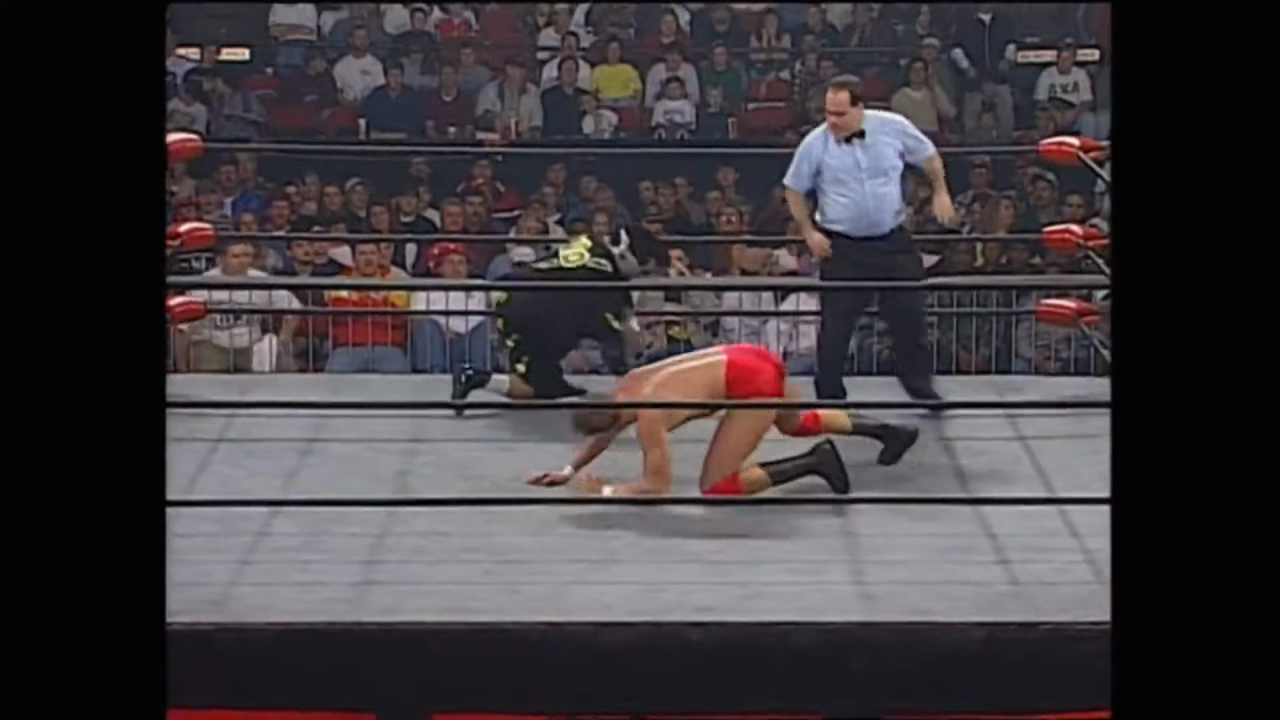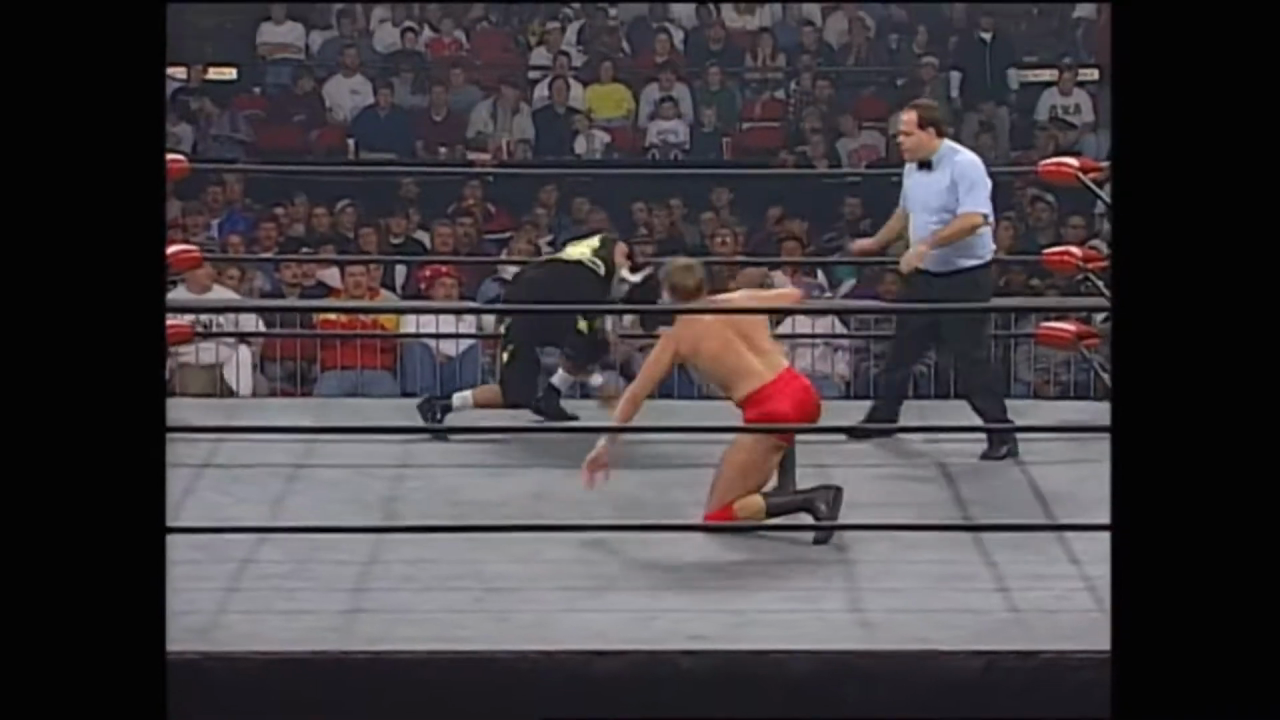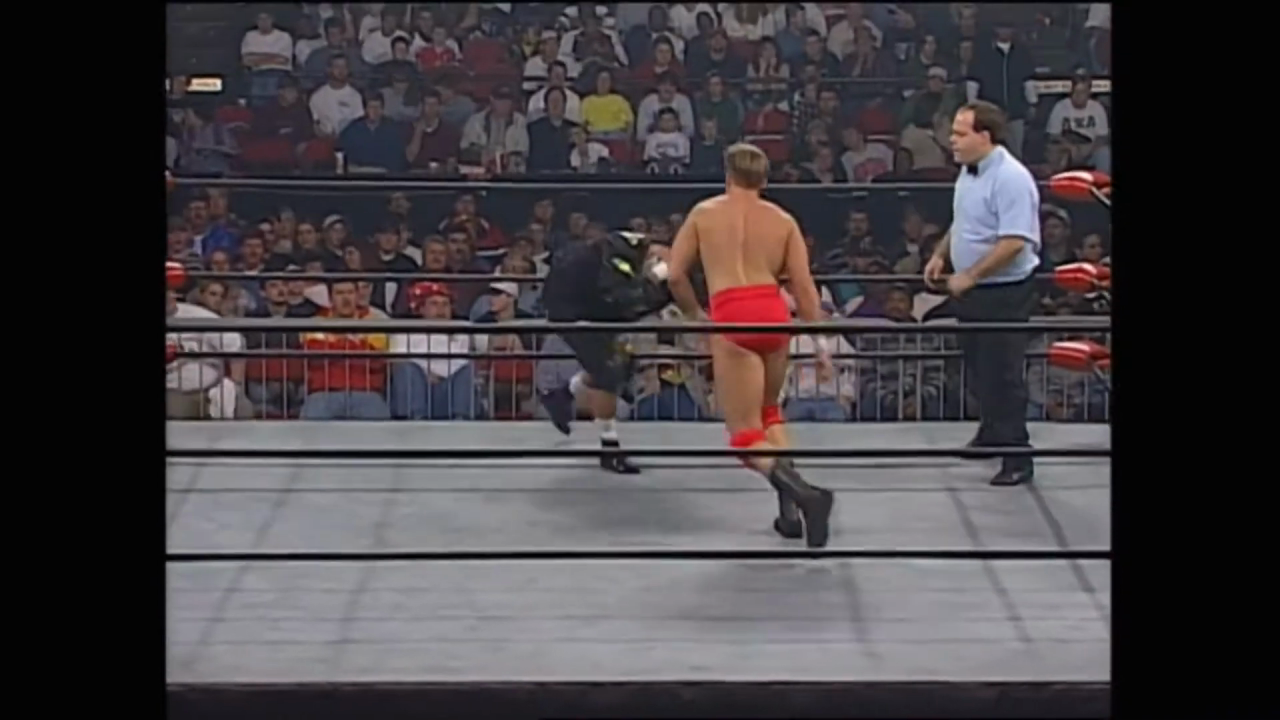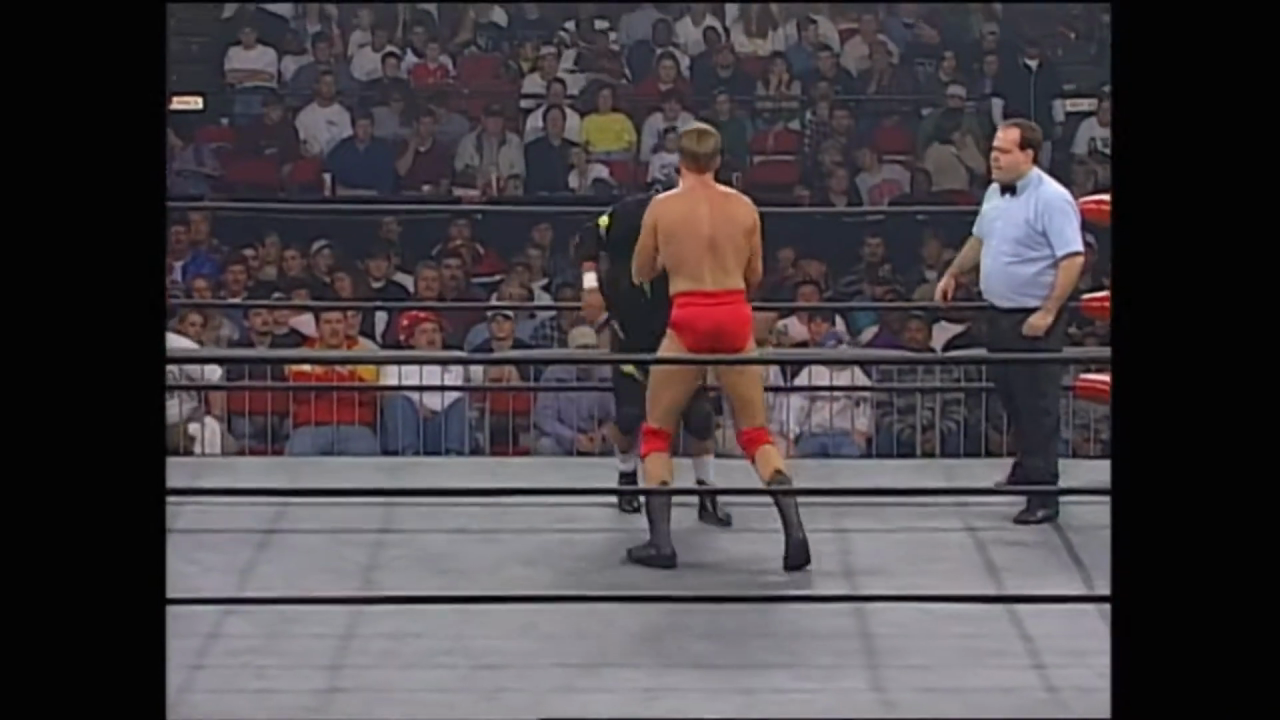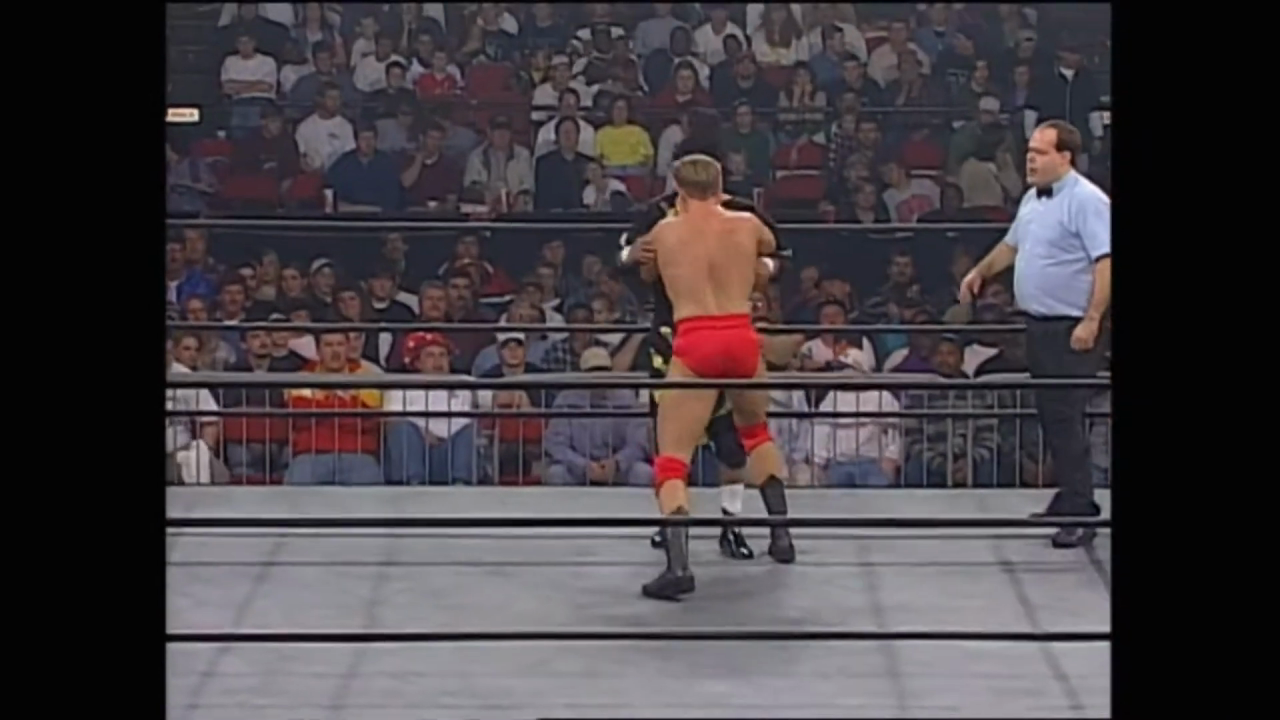
dt=0.4s
person 1, frame 1
left shoulder: (646, 416)
right shoulder: (625, 387)
left elbow: (658, 484)
right elbow: (602, 435)
left hip: (755, 383)
right hip: (754, 358)
left knee: (717, 485)
right knee: (798, 422)
left ankle: (813, 462)
right ankle: (890, 432)
person 1, frame 2
left shoulder: (678, 336)
right shoulder: (742, 300)
left elbow: (637, 391)
right elbow: (791, 296)
right wrist: (795, 292)
left hip: (770, 415)
right hip: (804, 396)
left knee: (717, 514)
left ankle: (809, 498)
right ankle: (789, 491)
person 1, frame 3
left shoulder: (704, 211)
right shoulder: (782, 219)
left elbow: (675, 273)
right elbow: (803, 285)
left wrist: (698, 314)
right wrist: (820, 340)
left hip: (733, 318)
right hip: (774, 314)
left knee: (748, 437)
right knee: (768, 412)
left ankle: (805, 494)
right ankle: (790, 510)
person 1, frame 4
left shoulder: (661, 206)
right shoulder: (744, 206)
left elbow: (640, 274)
left hip: (688, 324)
right hip: (735, 320)
left knee: (656, 433)
right knee: (756, 434)
left ankle: (660, 542)
right ankle: (794, 531)
person 1, frame 5
left shoulder: (664, 231)
right shoulder: (747, 224)
left elbow: (648, 269)
right elbow: (768, 247)
left hip: (694, 346)
right hip: (742, 340)
left knee: (671, 463)
right knee: (755, 430)
left ankle: (677, 566)
right ankle: (781, 536)
person 2, frame 1
left shoulder: (892, 126)
right shoulder: (815, 144)
left elbow: (928, 155)
right elbow: (794, 190)
left wrist: (940, 193)
right wrist: (809, 231)
left hip: (891, 241)
right hip: (841, 246)
left knee: (910, 314)
right knee: (836, 322)
left ankle: (918, 382)
right ankle: (829, 394)
person 2, frame 2
left shoulder: (964, 165)
right shoulder: (912, 168)
left elbow: (973, 218)
left wrist: (926, 245)
right wrist: (876, 242)
left hip: (964, 278)
right hip: (923, 276)
left knee: (971, 360)
right knee: (903, 348)
left ankle: (1001, 433)
right ankle: (881, 417)
person 2, frame 3
left shoulder: (1011, 178)
right shoulder: (969, 170)
left elbow: (1014, 242)
left wrist: (969, 276)
right wrist: (939, 254)
left hip: (1004, 292)
right hip: (972, 289)
left knee: (1001, 374)
right knee: (979, 367)
left ankle: (1017, 457)
right ankle: (991, 433)
person 2, frame 4
left shoulder: (1051, 198)
right shoulder: (995, 192)
left elbow: (1072, 260)
left wrist: (1048, 312)
right wrist: (952, 274)
left hip: (1034, 318)
right hip: (999, 313)
left knee: (1037, 403)
right knee: (1011, 397)
left ankle: (1043, 493)
right ankle: (1028, 467)
person 2, frame 5
left shoulder: (1086, 200)
right shoulder: (1032, 198)
left elbow: (1105, 263)
right elbow: (1012, 245)
left wrist: (1092, 319)
right wrist: (980, 271)
left hip: (1070, 328)
right hip: (1038, 324)
left knee: (1064, 417)
right knee: (1051, 416)
left ankle: (1080, 512)
right ankle: (1070, 496)
person 3, frame 1
left shoulder: (583, 243)
right shoulder: (604, 280)
right elbow: (611, 339)
left hip: (512, 303)
right hip: (527, 318)
right knee: (542, 389)
right ankle: (477, 379)
person 3, frame 2
left shoulder: (606, 247)
right shoulder: (589, 287)
right elbow: (578, 341)
right wrist: (599, 382)
right hip: (523, 306)
left knee: (595, 349)
right knee: (515, 394)
left ankle: (546, 399)
right ankle: (442, 405)
person 3, frame 3
right shoulder: (623, 252)
left elbow: (630, 306)
right elbow: (623, 296)
right wrist: (660, 273)
left hip: (589, 300)
right hip: (566, 299)
left knee: (621, 365)
right knee: (608, 368)
left ankle: (562, 395)
right ankle: (609, 447)
person 3, frame 4
right shoulder: (637, 211)
right elbow: (590, 235)
right wrist: (590, 285)
right hip: (630, 325)
left knee: (698, 411)
right knee: (631, 412)
left ankle: (705, 494)
right ankle: (626, 477)
person 3, frame 5
left shoulder: (739, 212)
right shoulder: (660, 211)
right elbow: (626, 251)
right wrist: (634, 254)
right hip: (670, 332)
left knee: (731, 433)
left ankle: (730, 526)
